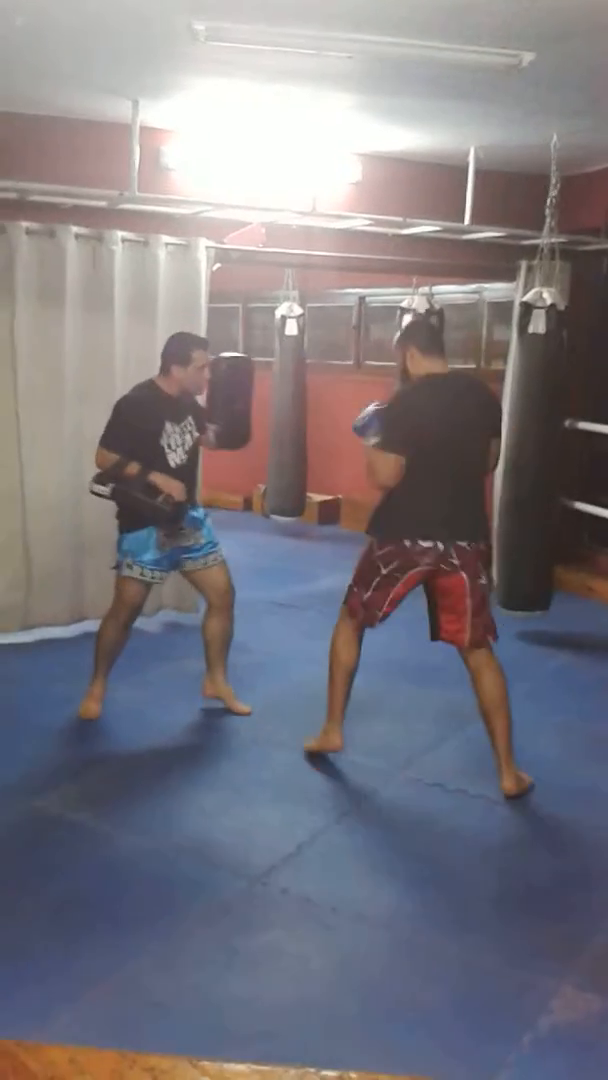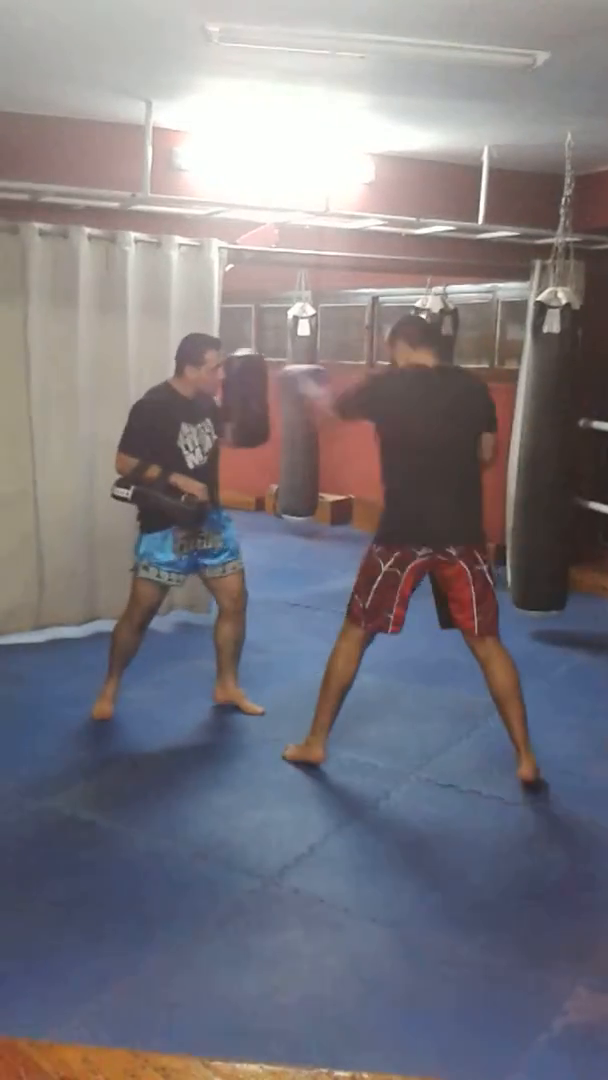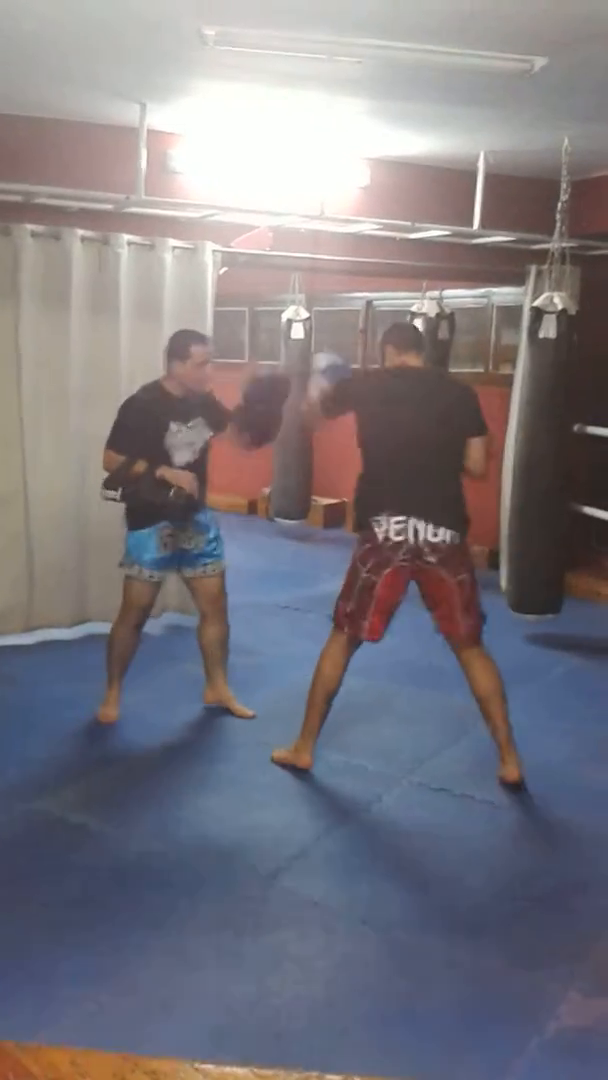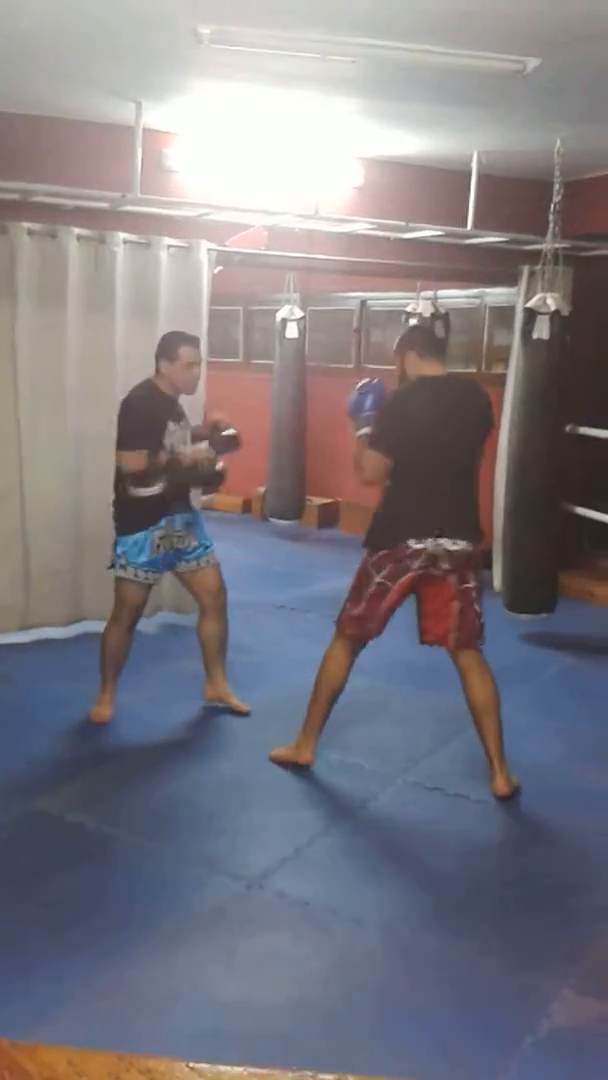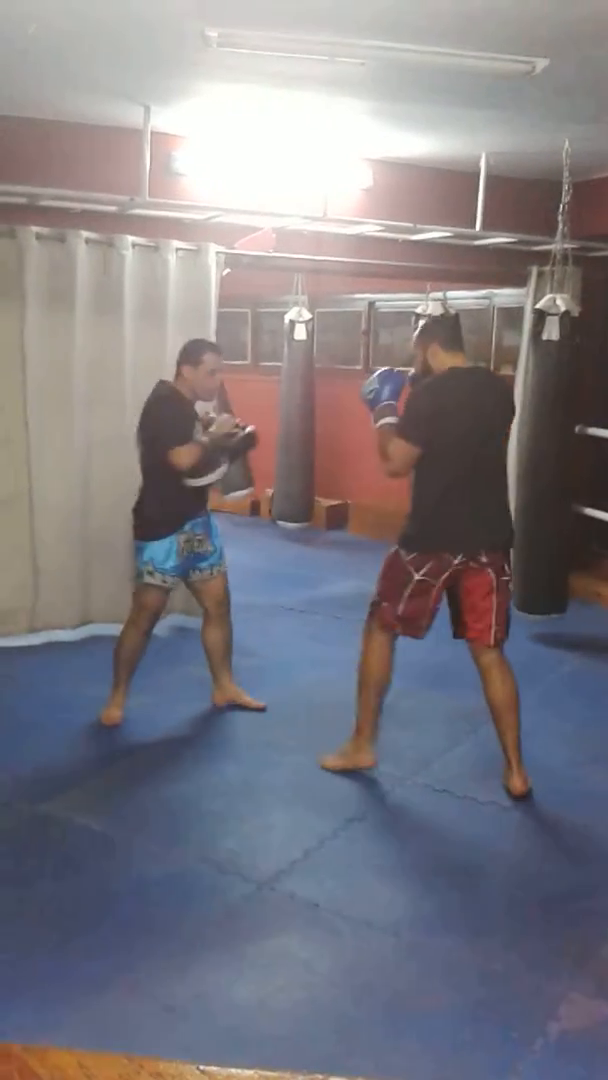
dt=0.2s
person 1, frame 1
left shoulder: (406, 402)
right shoulder: (483, 396)
left elbow: (385, 478)
left wrist: (374, 438)
left hip: (404, 538)
right hip: (464, 540)
left knee: (350, 621)
right knee: (478, 652)
left ankle: (332, 730)
right ankle: (508, 771)
person 1, frame 2
left shoulder: (391, 387)
right shoulder: (473, 389)
left elbow: (330, 409)
right elbow: (485, 455)
left hip: (404, 534)
right hip: (462, 534)
left knee: (355, 631)
right knee: (486, 642)
left ankle: (315, 742)
right ankle: (526, 759)
person 1, frame 3
left shoulder: (368, 385)
right shoulder: (459, 393)
left elbow: (321, 407)
right elbow: (478, 465)
left wrist: (328, 380)
left hip: (386, 534)
right hip: (444, 535)
left knee: (342, 638)
right knee: (469, 647)
left ankle: (303, 747)
right ankle: (509, 761)
person 1, frame 4
left shoulder: (400, 403)
right shoulder: (477, 398)
left elbow: (371, 473)
left wrist: (365, 423)
left hip: (399, 542)
right hip: (458, 542)
left knee: (347, 639)
right knee: (468, 654)
left ankle: (305, 744)
right ankle: (499, 772)
person 1, frame 5
left shoulder: (429, 394)
right shoulder: (498, 390)
left elbow: (396, 463)
left wrist: (384, 410)
left hip: (433, 538)
right hip: (489, 538)
left knee: (380, 628)
right knee: (489, 652)
left ankle: (362, 745)
right ankle: (516, 771)
person 2, frame 1
left shoulder: (186, 400)
right shoulder: (136, 405)
left elbow: (210, 437)
right elbow: (105, 459)
right wrist: (157, 478)
left hip: (189, 517)
right hip: (146, 523)
left knee: (222, 595)
right knee: (125, 609)
left ankle: (217, 682)
right ankle: (97, 687)
person 2, frame 2
left shoulder: (204, 402)
right shoulder: (152, 408)
right elbow: (124, 464)
right wrist: (177, 479)
left hip: (210, 520)
right hip: (166, 526)
left knee: (235, 602)
right knee: (141, 611)
left ankle: (227, 687)
right ankle: (110, 687)
person 2, frame 3
left shoulder: (200, 400)
right shoulder: (142, 406)
right elbow: (112, 461)
right wrist: (163, 472)
left hip: (196, 520)
right hip: (152, 524)
left knee: (214, 605)
right knee: (134, 613)
left ankle: (217, 688)
right ankle: (112, 693)
person 2, frame 4
left shoulder: (172, 403)
right shoulder: (139, 404)
right elbow: (131, 463)
left wrist: (203, 445)
right wrist: (185, 455)
left hip: (182, 518)
right hip: (142, 525)
left knee: (214, 598)
right knee: (126, 613)
left ankle: (217, 685)
right ankle: (106, 693)
person 2, frame 5
left shoulder: (184, 406)
right shoulder: (164, 405)
right elbow: (183, 460)
left wrist: (216, 437)
right wrist: (215, 435)
left hip: (196, 522)
right hip: (163, 529)
left knee: (218, 605)
right knee: (144, 617)
left ankle: (224, 687)
right ankle: (117, 696)
